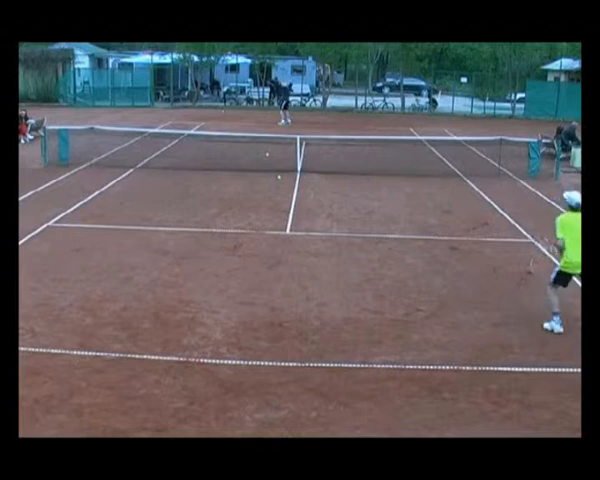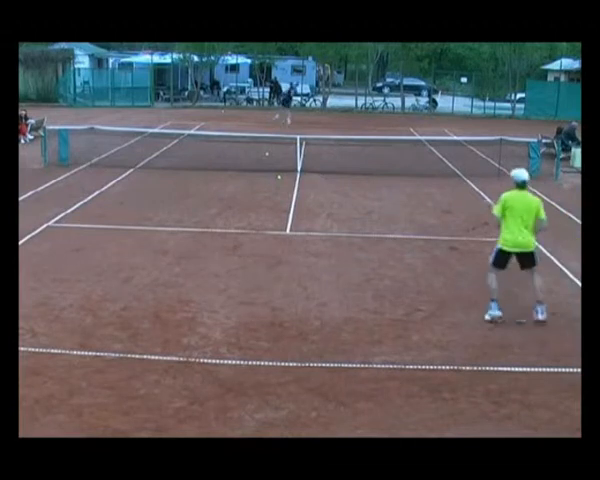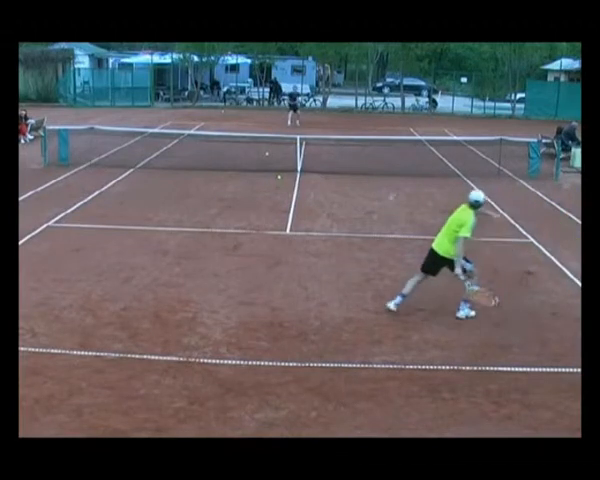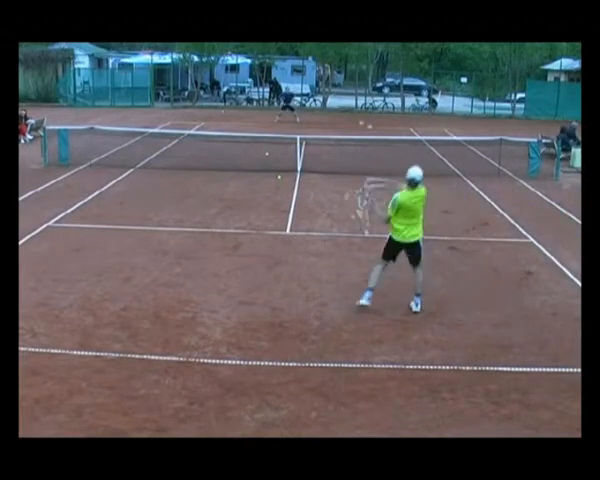
dt=0.7s
person 1, frame 1
left shoulder: (562, 219)
left elbow: (560, 244)
left wrist: (561, 252)
left hip: (569, 263)
right hip: (580, 263)
left knee: (551, 288)
left ankle: (556, 322)
person 1, frame 2
left shoulder: (507, 197)
right shoulder: (536, 201)
left elbow: (496, 220)
right elbow: (542, 225)
left hip: (507, 243)
right hip: (527, 244)
left knee: (492, 272)
right knee: (535, 274)
left ankle: (494, 309)
right ankle: (540, 310)
person 1, frame 3
left shoulder: (464, 208)
right shoulder: (470, 219)
left elbow: (476, 209)
right elbow: (459, 242)
left wrist: (489, 213)
right wrist: (458, 266)
left hip: (436, 248)
right hip: (450, 253)
left knee: (419, 277)
right knee: (472, 274)
left ankle: (396, 302)
right ankle: (464, 308)
person 1, frame 4
left shoulder: (399, 196)
right shoulder: (422, 191)
left elbow: (387, 219)
left hip: (398, 237)
right hip: (415, 238)
left knee: (381, 264)
right knee: (417, 268)
left ankle: (367, 296)
right ankle: (417, 302)
